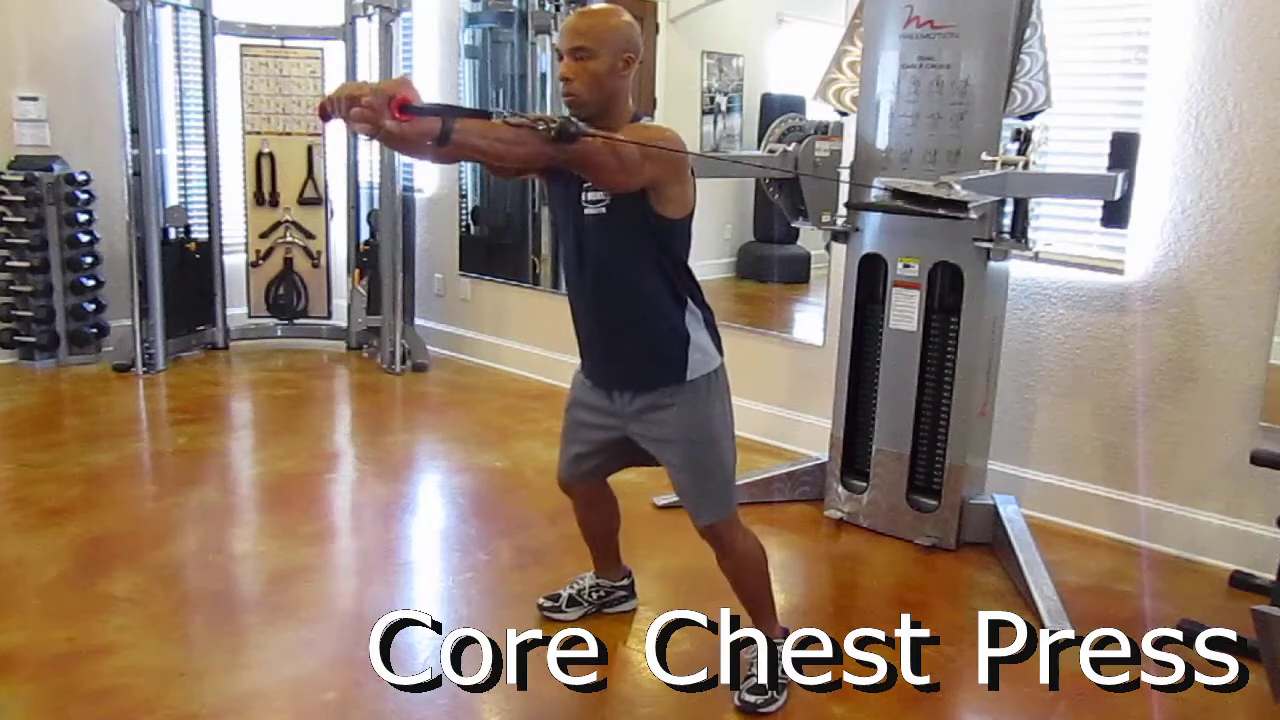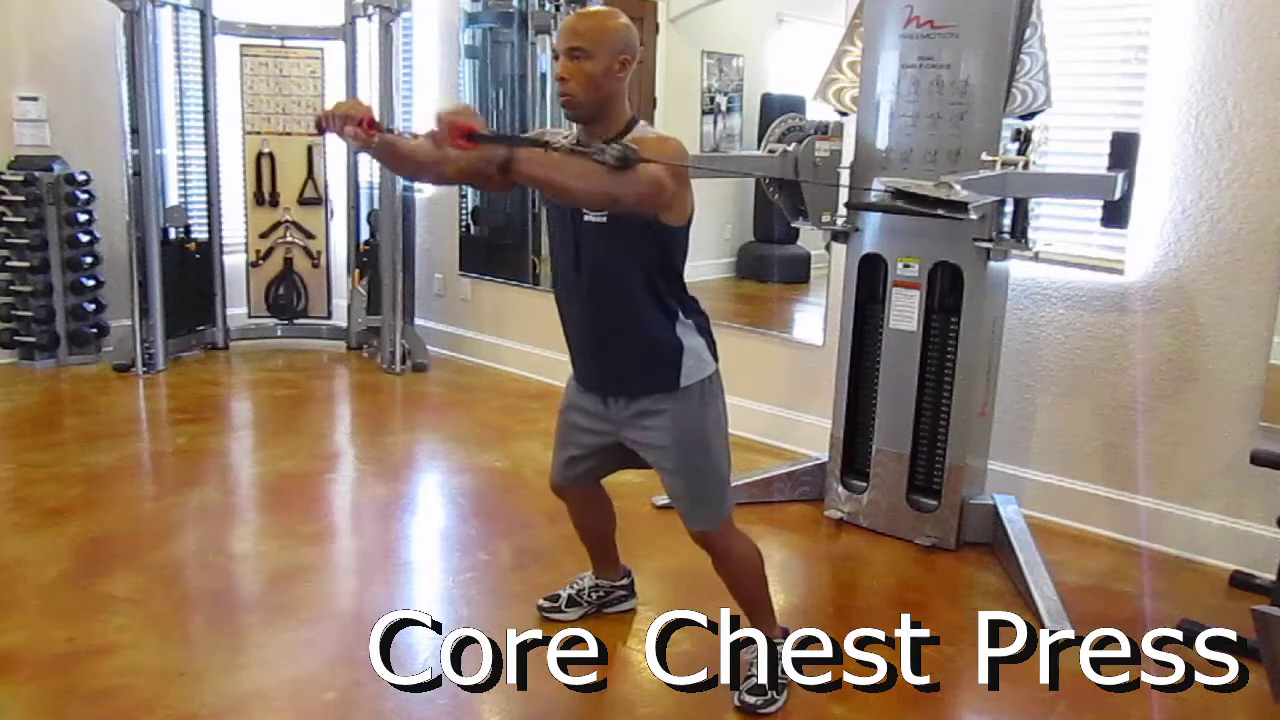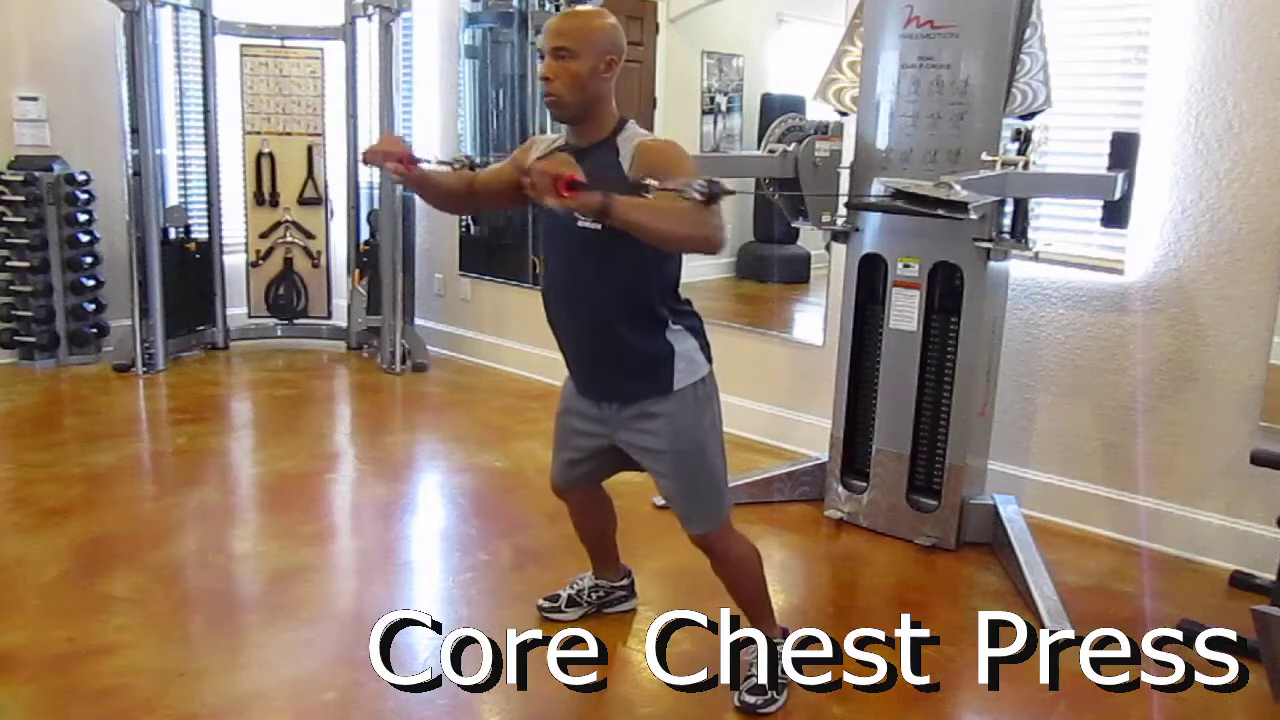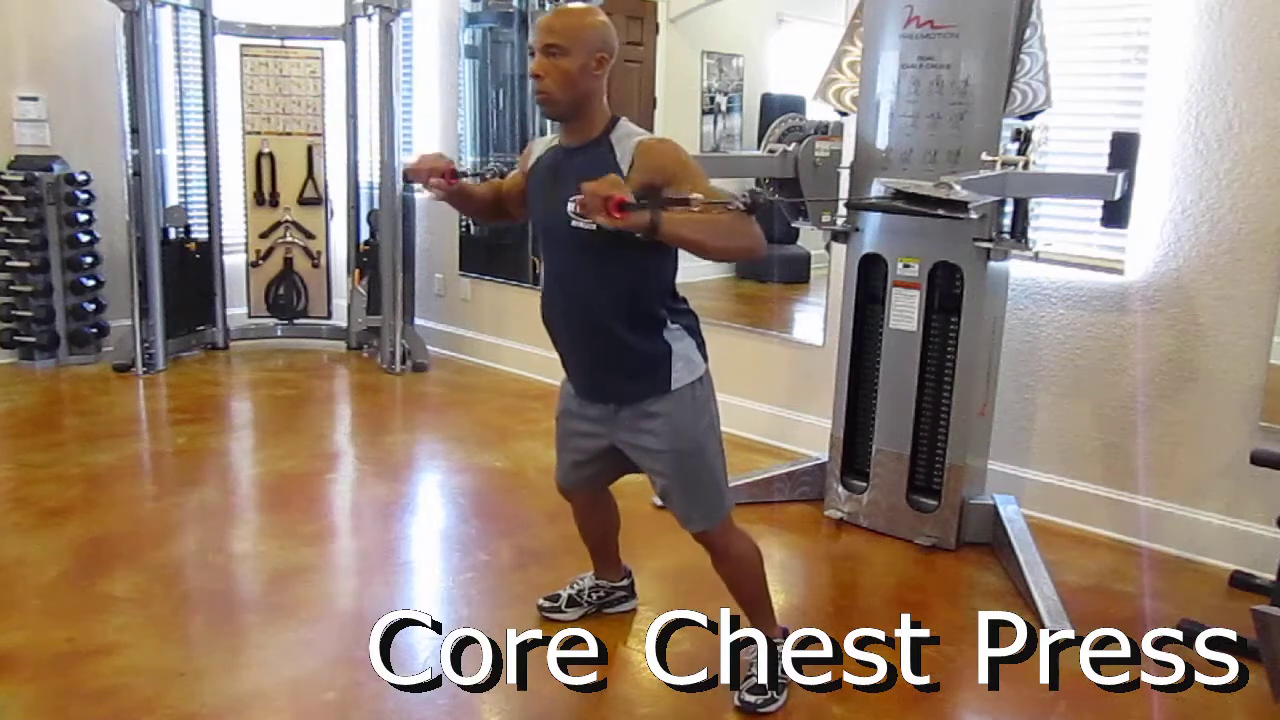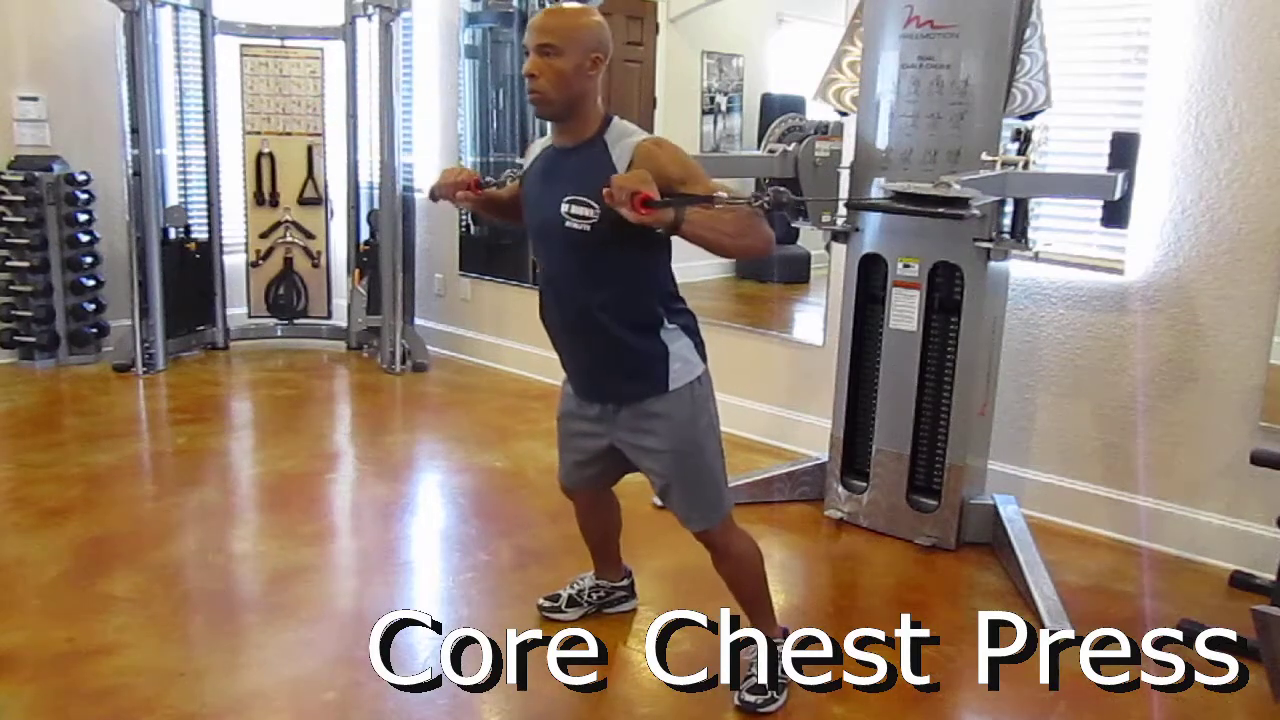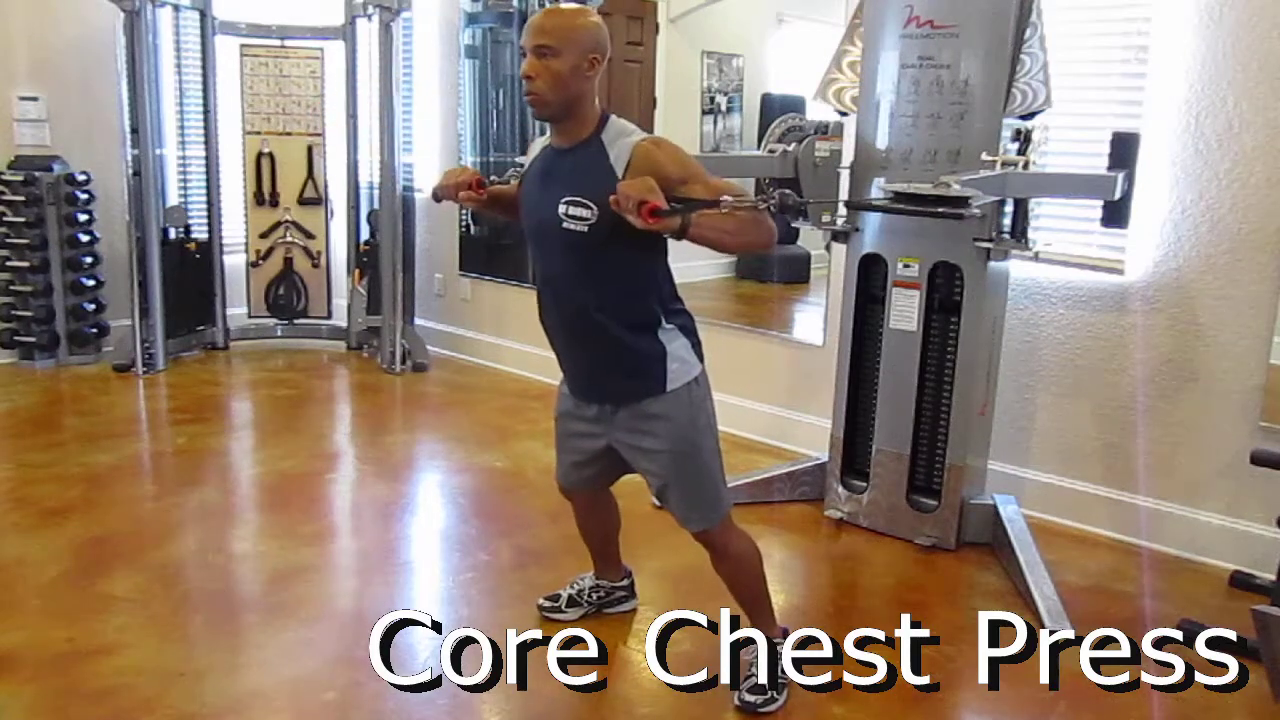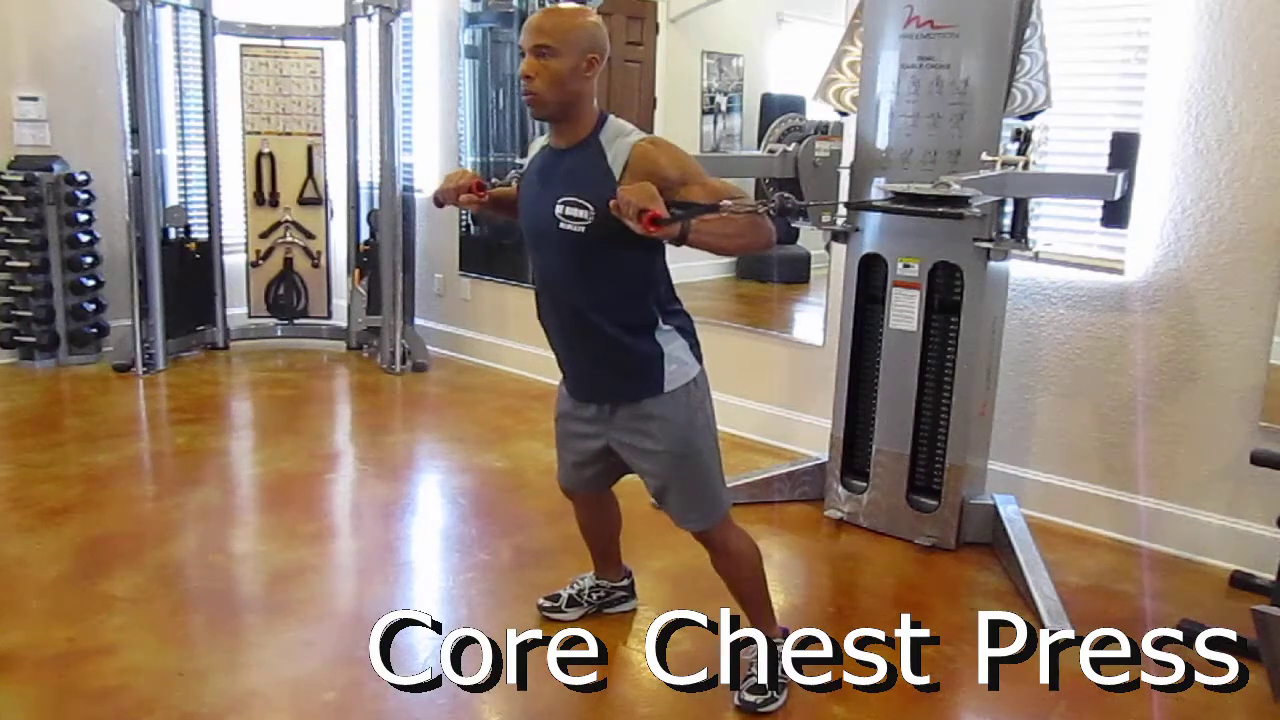
dt=0.2s
person 1, frame 1
left shoulder: (656, 149)
right shoulder: (554, 140)
left elbow: (560, 151)
right elbow: (459, 143)
left wrist: (435, 126)
right wrist: (378, 119)
left hip: (677, 378)
right hip: (602, 373)
left knee: (716, 521)
right knee: (578, 477)
left ankle: (769, 643)
right ankle: (611, 583)
person 1, frame 2
left shoulder: (657, 152)
right shoulder: (554, 147)
left elbow: (627, 193)
right elbow: (447, 169)
left wrist: (510, 158)
right wrist: (377, 140)
left hip: (671, 381)
right hip: (594, 378)
left knee: (710, 526)
right knee: (572, 481)
left ankle: (769, 643)
right ankle: (610, 583)
person 1, frame 3
left shoulder: (651, 156)
right shoulder: (541, 153)
left elbow: (705, 230)
right elbow: (469, 196)
left wrist: (598, 202)
right wrist: (413, 174)
left hip: (664, 384)
right hip: (588, 382)
left knee: (708, 528)
right knee: (573, 483)
left ankle: (770, 644)
right ankle: (611, 583)
person 1, frame 4
left shoulder: (648, 156)
right shoulder: (540, 156)
left elbow: (746, 238)
right elbow: (501, 208)
left wrist: (644, 219)
right wrist: (454, 189)
left hip: (661, 385)
right hip: (586, 383)
left knee: (710, 527)
right knee: (578, 486)
left ankle: (770, 643)
right ankle: (611, 584)
person 1, frame 5
left shoulder: (645, 156)
right shoulder: (541, 156)
left elbow: (756, 235)
left wrist: (666, 216)
right wrist: (478, 196)
left hip: (659, 384)
right hip: (585, 382)
left knee: (711, 524)
right knee: (582, 486)
left ankle: (770, 644)
right ankle: (612, 584)
person 1, frame 6
left shoulder: (642, 155)
right shoulder: (540, 157)
left elbow: (760, 228)
left wrist: (673, 219)
right wrist: (483, 195)
left hip: (657, 385)
right hip: (582, 383)
left knee: (709, 525)
right knee: (581, 485)
left ankle: (769, 644)
right ankle: (611, 584)
person 1, frame 7
left shoulder: (641, 157)
right shoulder: (539, 157)
left elbow: (758, 229)
left wrist: (672, 224)
right wrist: (484, 198)
left hip: (654, 385)
right hip: (582, 383)
left knee: (709, 524)
right knee: (582, 488)
left ankle: (769, 644)
right ankle: (611, 584)
